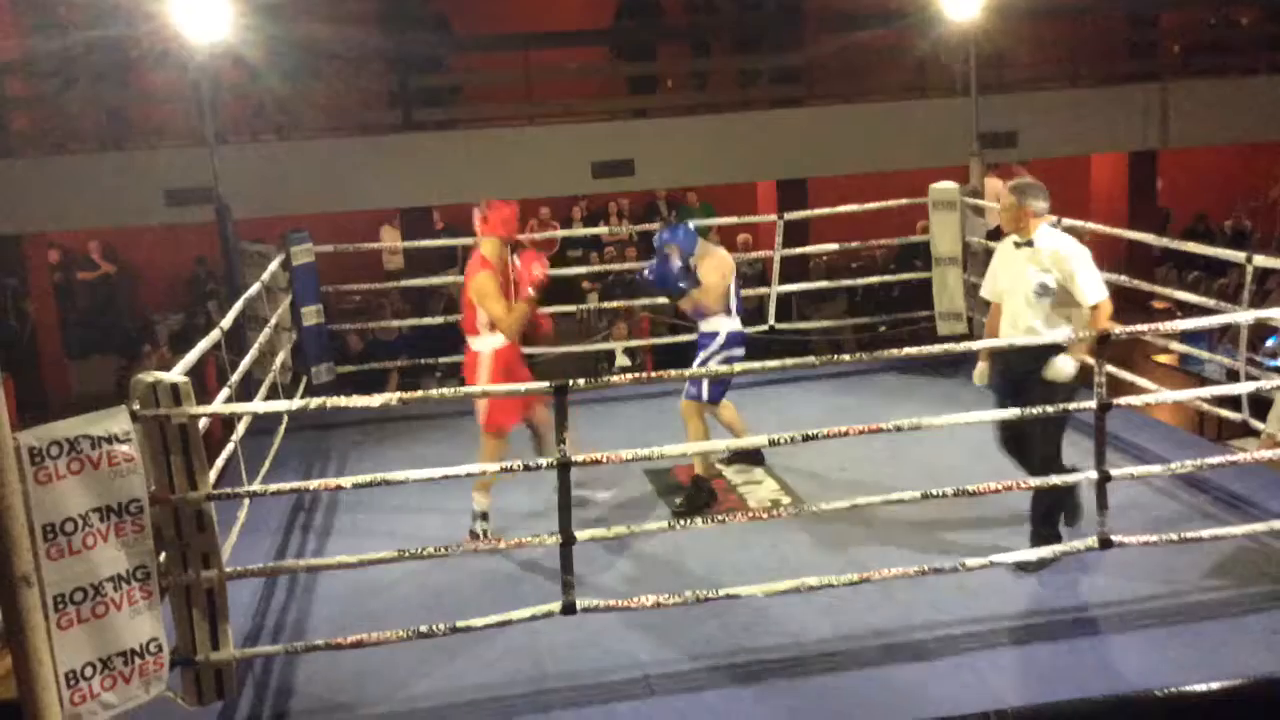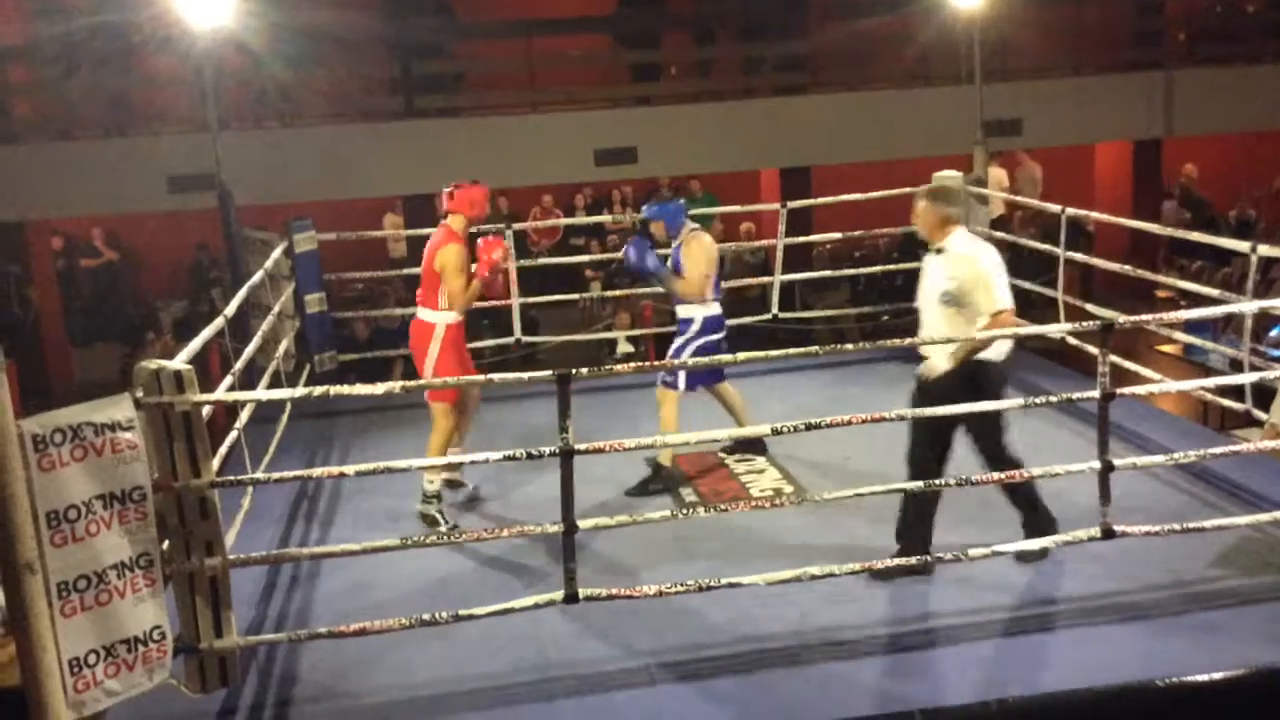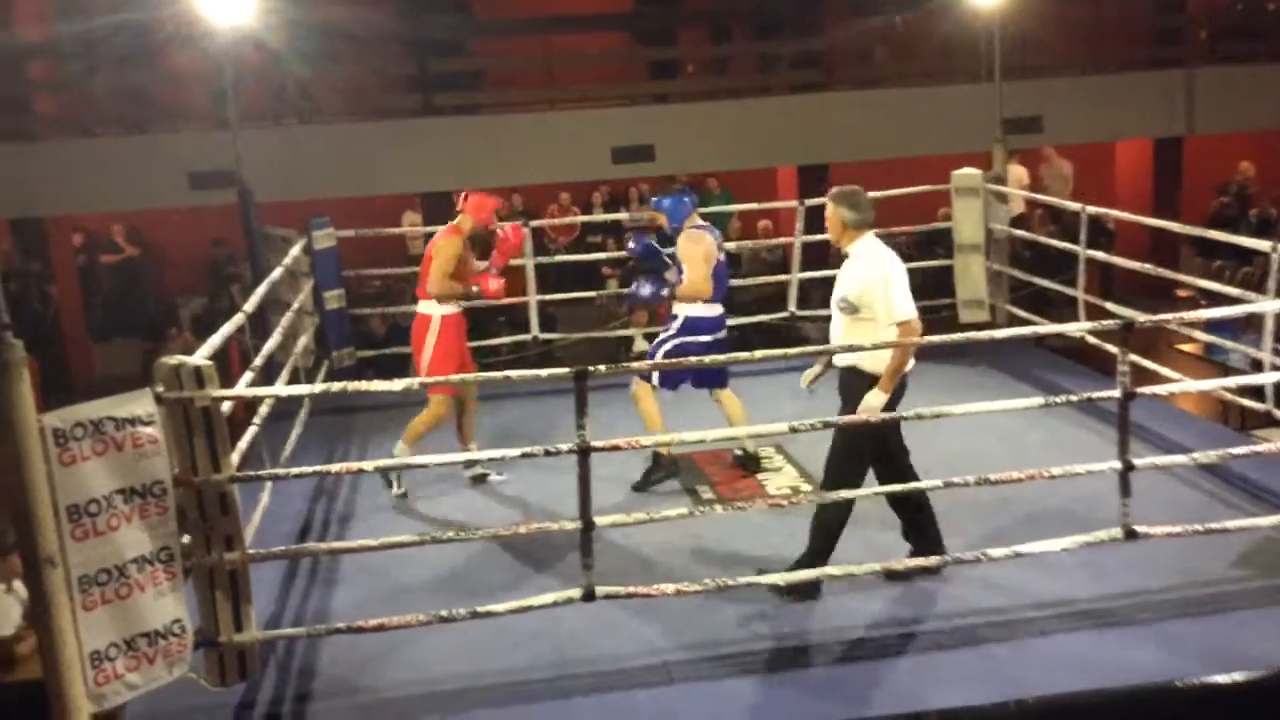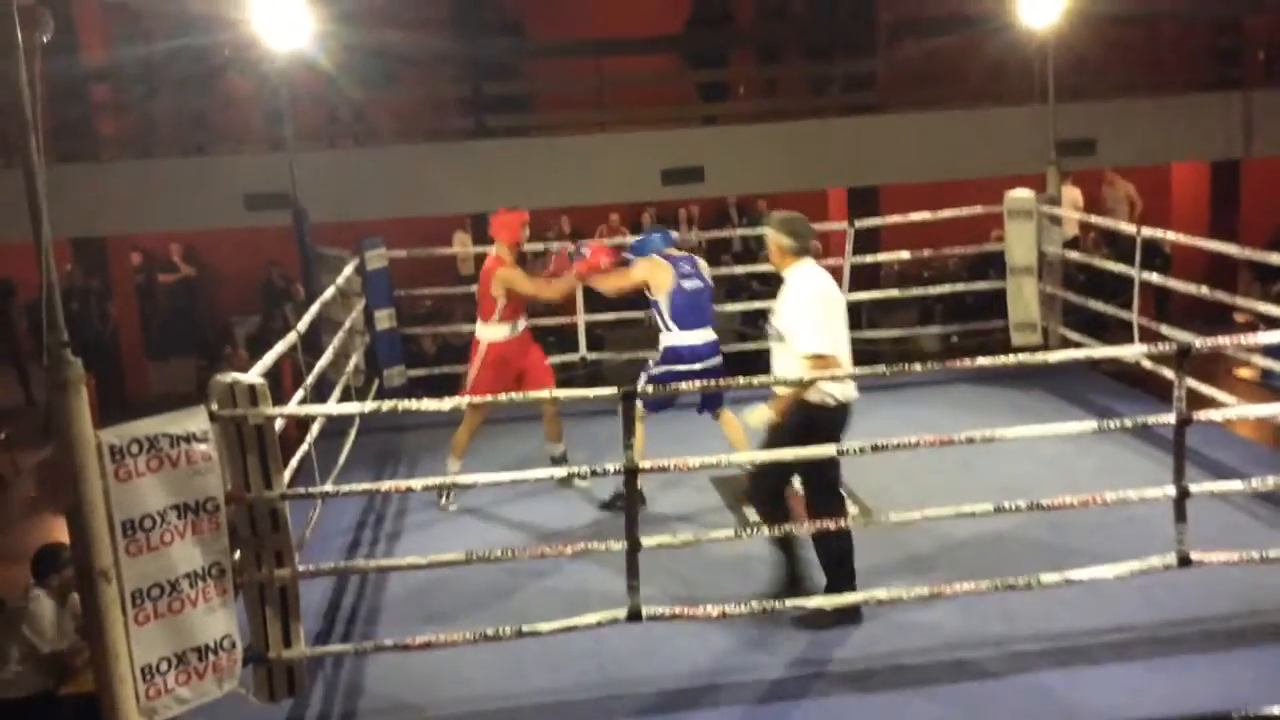
dt=0.5s
person 1, frame 1
left shoulder: (1066, 251)
right shoulder: (1005, 250)
left elbow: (1101, 308)
left wrist: (1074, 356)
right wrist: (986, 356)
left hip: (1051, 360)
right hip: (1012, 356)
left knee: (1043, 447)
right knee: (1013, 440)
left ankle: (1045, 538)
right ankle: (1063, 491)
person 1, frame 2
left shoulder: (977, 256)
right shoulder: (933, 257)
left elbow: (1003, 319)
left wrist: (953, 358)
right wrist: (926, 363)
left hip: (974, 370)
right hip: (938, 370)
left knee: (994, 456)
right knee: (922, 460)
left ankle: (1039, 525)
right ankle: (913, 551)
person 1, frame 3
left shoulder: (880, 264)
right shoulder: (856, 259)
left elbow: (911, 330)
left wrist: (884, 389)
right wrist: (824, 364)
left hip: (871, 382)
right hip: (857, 376)
left knee: (839, 475)
right knee: (893, 467)
left ankle: (809, 571)
right ankle: (928, 548)
person 1, frame 4
left shoulder: (804, 290)
right shoulder: (809, 281)
left elbow: (821, 362)
left wrist: (775, 407)
left hip: (817, 408)
right hip: (808, 405)
left knee: (822, 503)
right knee: (765, 487)
left ankle: (842, 602)
right ankle: (792, 578)
person 2, frame 1
left shoulder: (498, 259)
right shoulder: (486, 274)
right elbow: (510, 327)
left wrist: (531, 317)
right wrist: (531, 287)
left hip: (506, 355)
right hip: (489, 362)
left knee: (542, 421)
right knee: (495, 448)
right ankle: (479, 522)
person 2, frame 2
left shoulder: (448, 235)
right shoulder: (453, 247)
right elbow: (461, 302)
left wrist: (482, 273)
right wrist: (486, 269)
left hip: (445, 330)
right hip: (436, 334)
left knee: (468, 400)
right knee: (445, 419)
left ankle: (451, 472)
right ankle: (429, 501)
person 2, frame 3
left shoulder: (460, 240)
right shoulder: (451, 239)
left elbow: (466, 282)
right elbow: (436, 287)
left wrist: (500, 258)
right wrist: (476, 287)
left hip: (450, 324)
right hip: (435, 327)
left knee: (468, 396)
right knee: (440, 406)
left ankle: (473, 465)
person 2, frame 4
left shoulder: (511, 259)
right shoulder: (500, 269)
left elbow: (541, 279)
right elbow: (551, 293)
left wrist: (559, 266)
right wrist: (583, 268)
left hip: (520, 342)
right hip: (493, 349)
left knee: (551, 407)
right knee: (473, 419)
left ankle: (560, 463)
right ankle: (449, 482)
person 3, frame 1
left shoulder: (712, 258)
right shoulder: (697, 261)
left elbow: (712, 303)
right elbow: (693, 308)
left wrist: (679, 282)
right wrist: (669, 282)
left hip: (722, 338)
right hip: (715, 338)
left knee: (691, 406)
right knee: (712, 401)
left ankle: (702, 486)
right ankle: (749, 448)
person 3, frame 2
left shoulder: (696, 243)
right shoulder: (682, 240)
left elbow: (696, 292)
right elbow: (675, 277)
left wrist: (656, 270)
right wrist: (644, 257)
left hip: (699, 325)
right hip: (703, 323)
left knee: (667, 393)
right knee: (717, 382)
left ankle: (664, 471)
right ankle: (751, 438)
person 3, frame 3
left shoulder: (691, 239)
right shoulder: (708, 232)
left elbow: (702, 289)
left wrist: (662, 290)
right wrist: (654, 254)
left hip: (690, 326)
right hip: (712, 323)
left knee: (641, 386)
right knee: (720, 390)
left ankle: (663, 459)
right ankle: (749, 452)
person 3, frame 4
left shoulder: (650, 265)
right shoulder: (699, 263)
left elbow: (611, 286)
left wrist: (586, 274)
left hip: (675, 352)
right hip: (707, 349)
left knee: (634, 413)
right knee: (721, 412)
